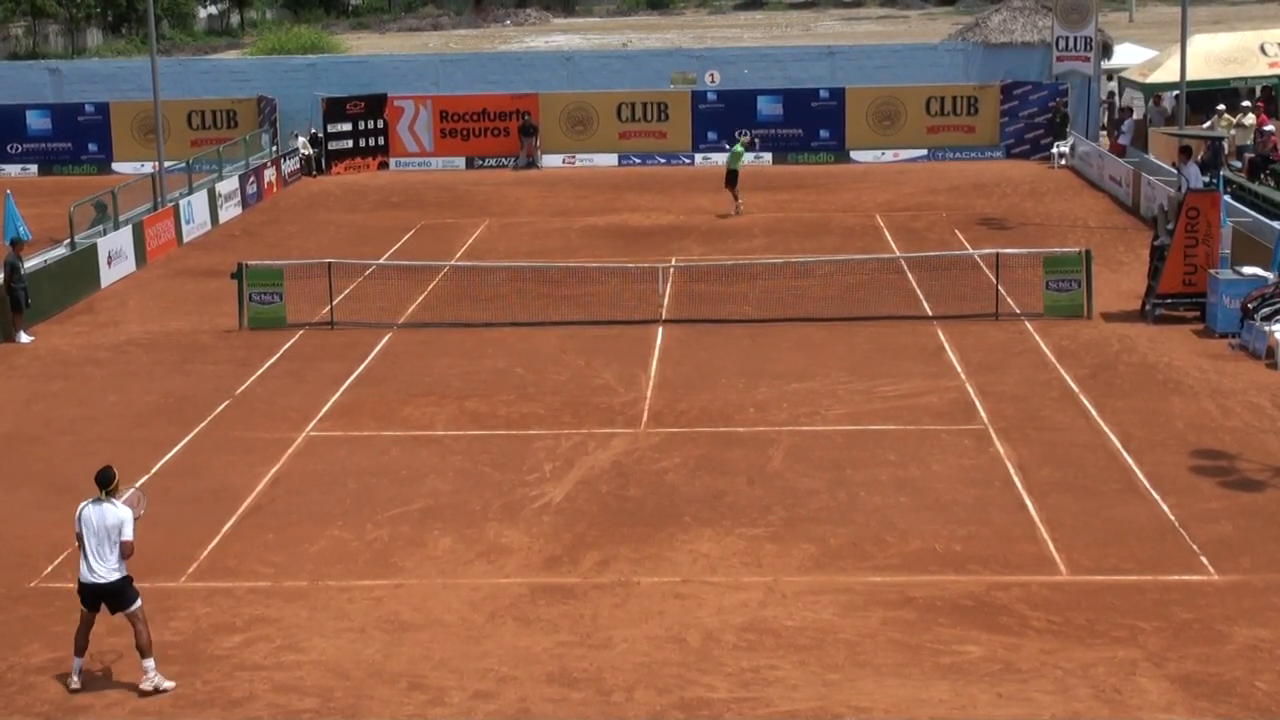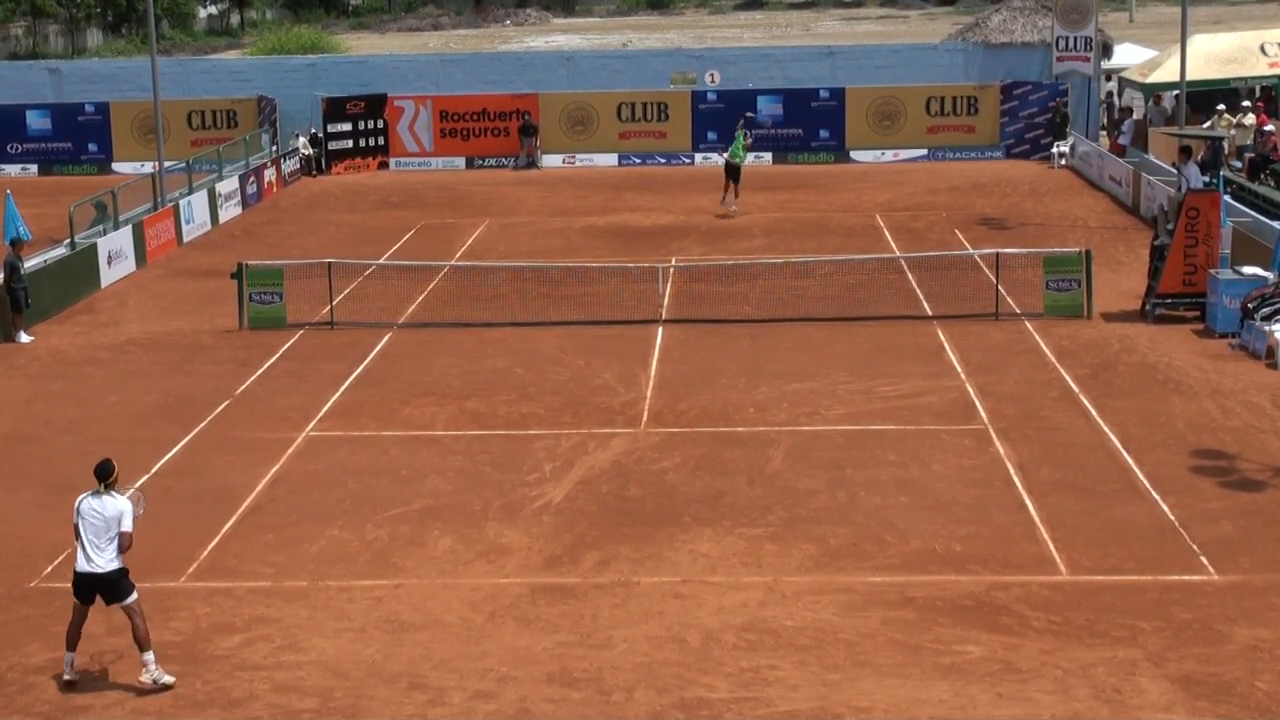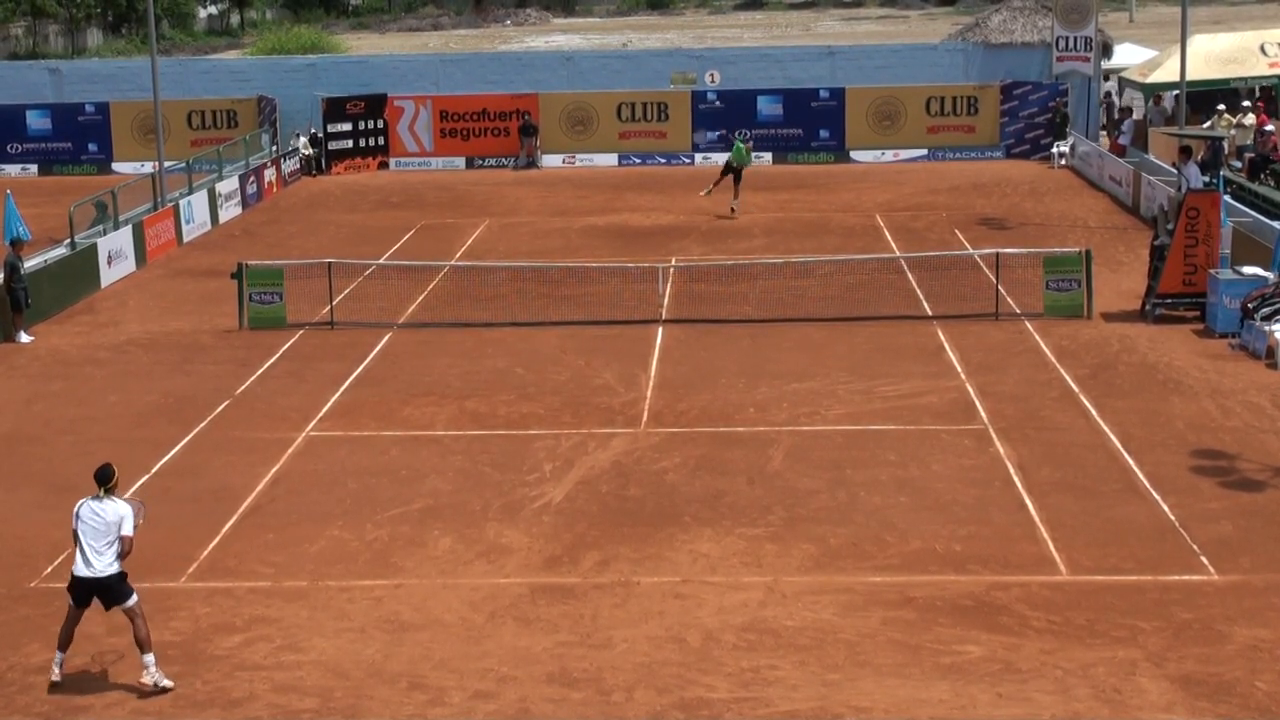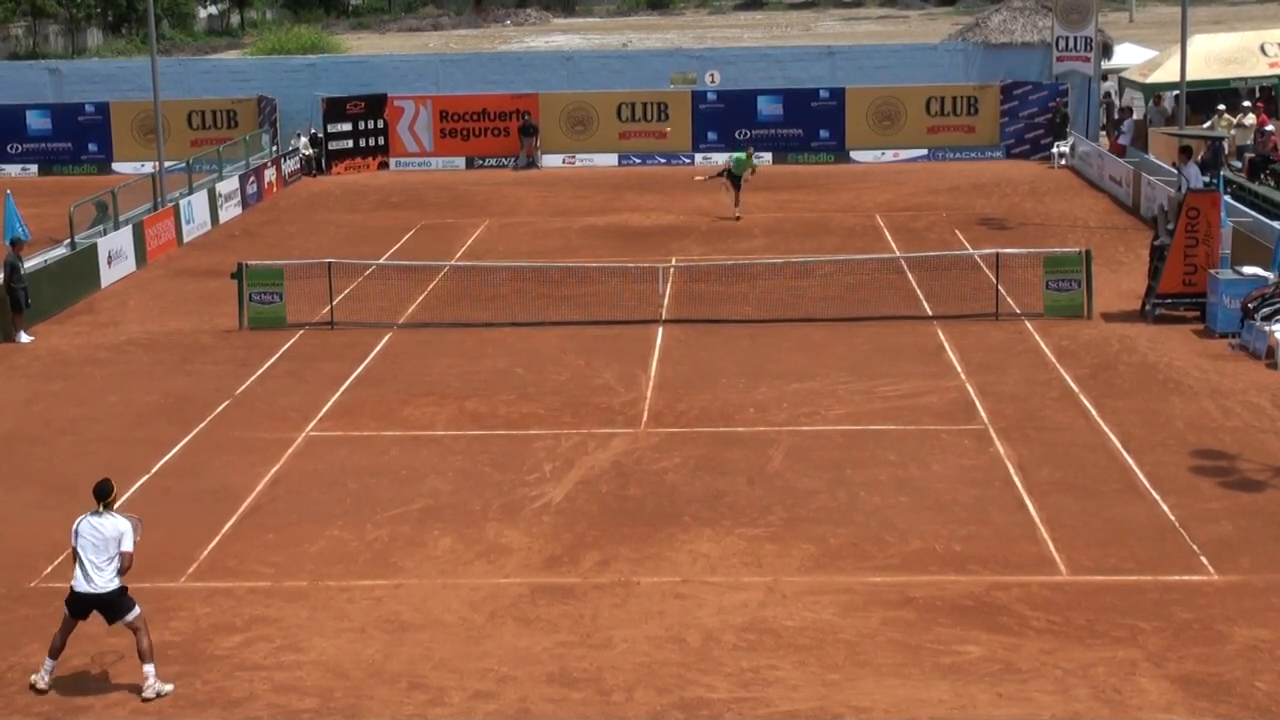
dt=0.1s
person 1, frame 1
left shoulder: (83, 509)
right shoulder: (123, 512)
left elbow: (80, 543)
right elbow: (126, 551)
right wrist: (130, 550)
left hip: (87, 581)
right hip: (114, 580)
left knee: (85, 625)
right knee: (140, 623)
left ankle: (75, 677)
right ankle: (150, 677)
person 1, frame 2
left shoulder: (81, 501)
right shoulder: (123, 504)
left elbow: (78, 535)
right elbow: (125, 544)
right wrist: (127, 542)
left hip: (83, 572)
right hip: (111, 572)
left knee: (77, 619)
right knee: (136, 616)
left ankle: (69, 670)
right ankle: (150, 670)
person 1, frame 3
left shoulder: (81, 506)
right shoulder: (124, 509)
left elbow: (76, 539)
right elbow: (127, 547)
left hip: (81, 575)
right hip: (110, 576)
left knee: (71, 621)
right knee: (138, 618)
left ankle: (56, 669)
right ankle: (150, 672)
person 1, frame 4
left shoulder: (80, 522)
right shoulder: (123, 524)
left elbow: (75, 557)
right elbow: (126, 564)
left hip: (80, 590)
right hip: (109, 591)
left knee: (64, 630)
right knee: (141, 629)
left ankle: (43, 677)
right ankle: (150, 683)
